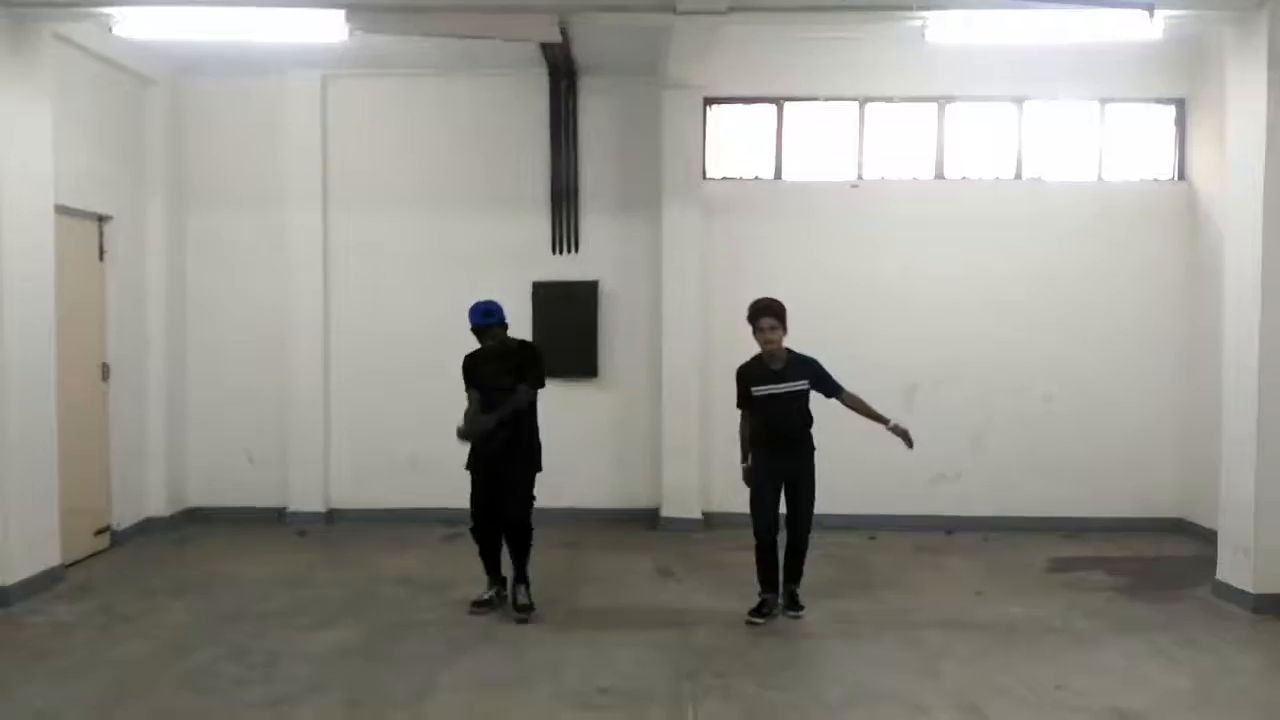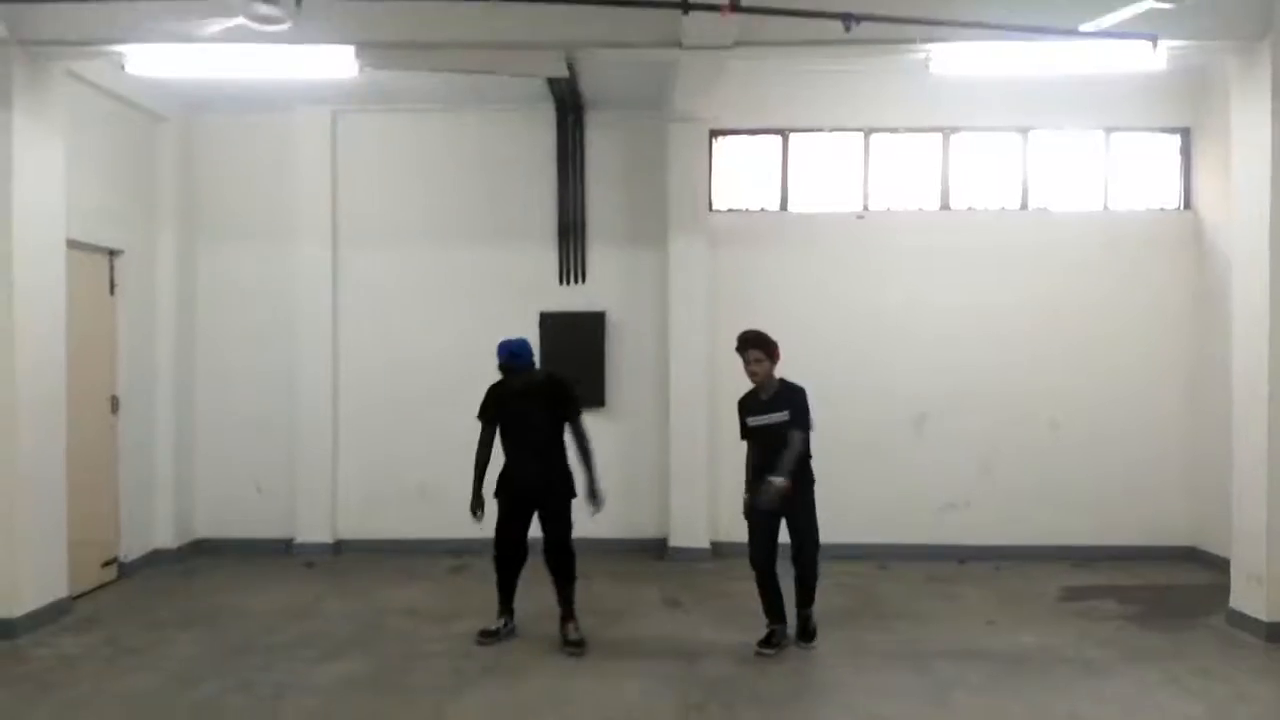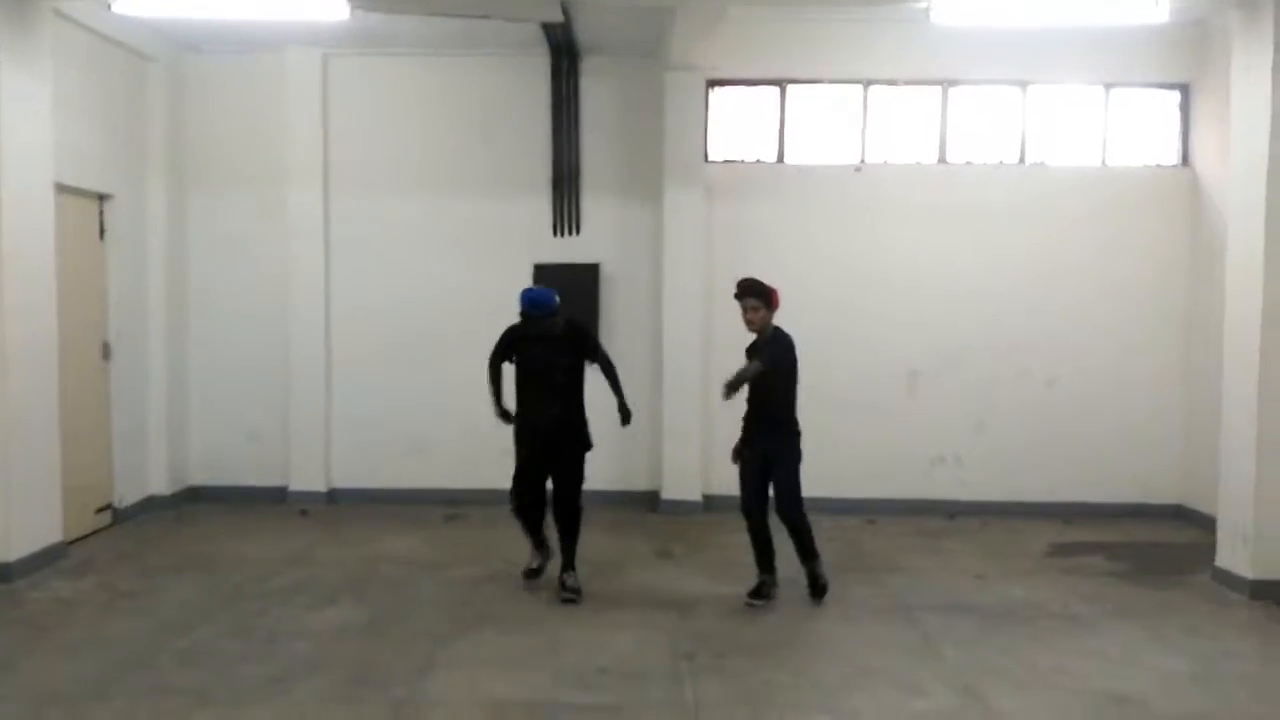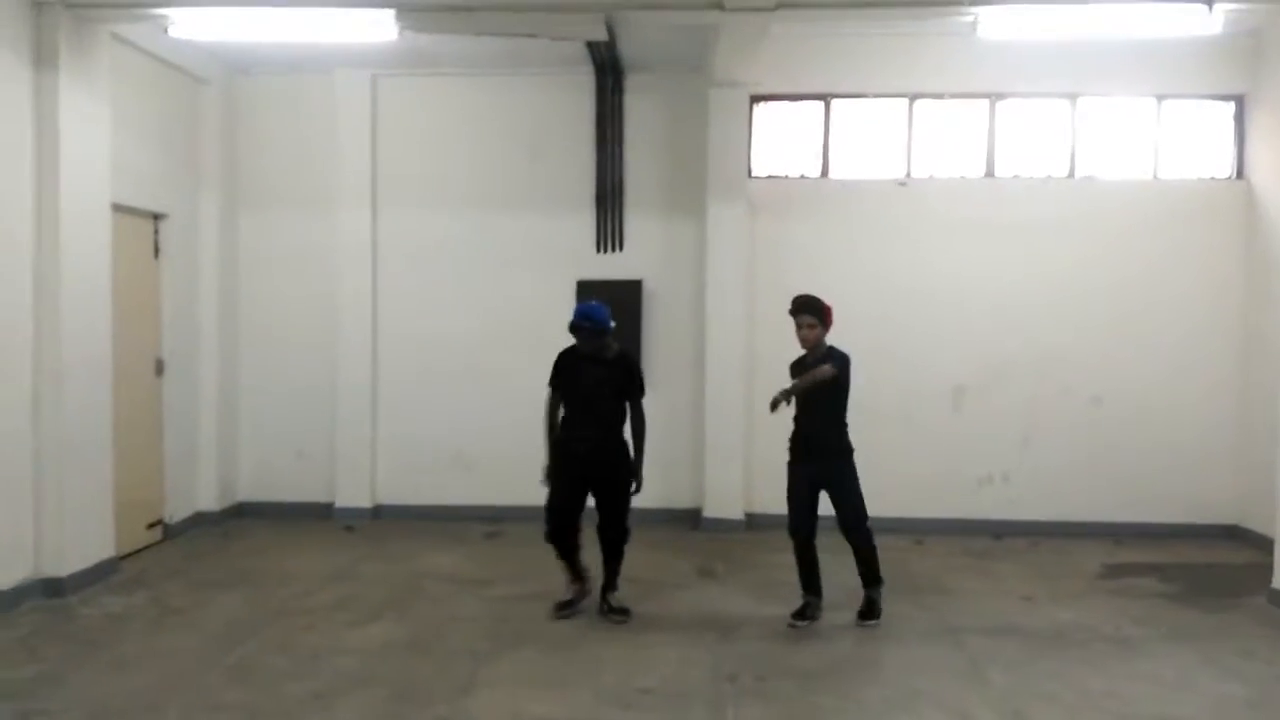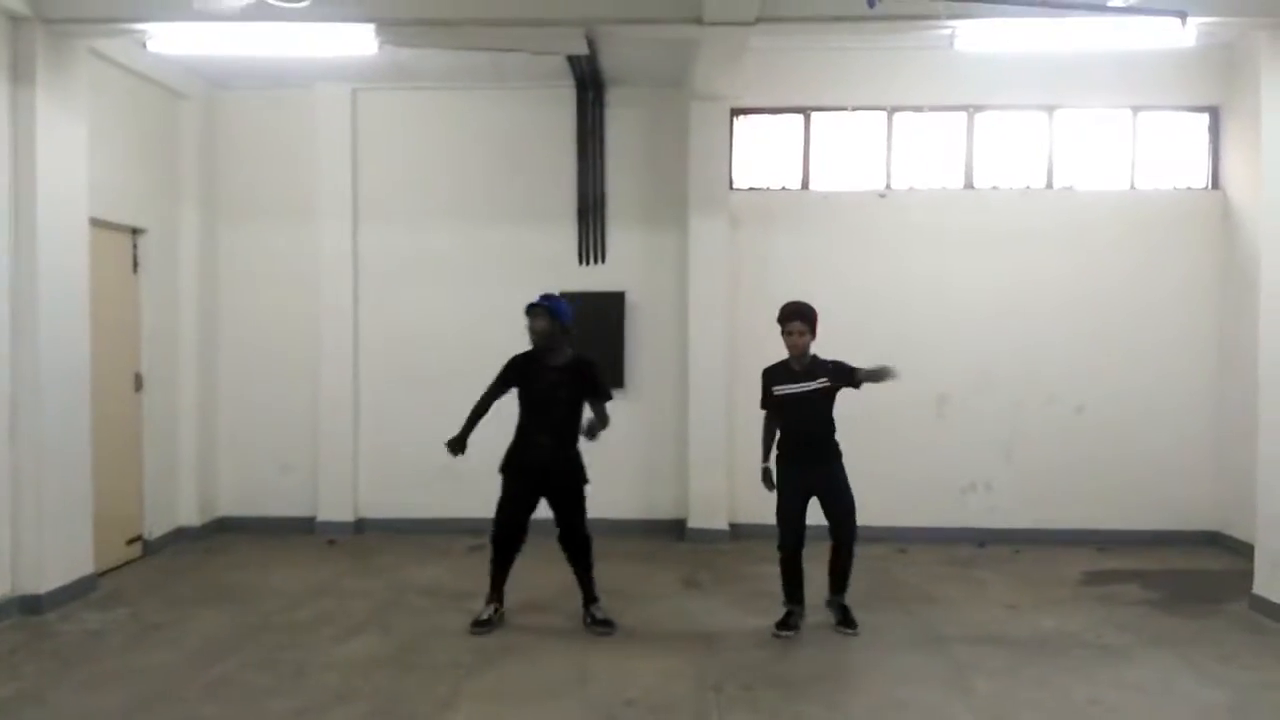
dt=0.3s
person 1, frame 1
left shoulder: (807, 366)
right shoulder: (747, 373)
left elbow: (845, 397)
right elbow: (747, 418)
left wrist: (888, 423)
right wrist: (745, 462)
left hip: (801, 458)
right hip: (764, 460)
left knee: (800, 529)
right knee: (764, 530)
left ankle: (791, 589)
right ankle: (769, 596)
person 1, frame 2
left shoulder: (795, 395)
right shoulder: (746, 404)
left elbow: (797, 441)
left wrist: (780, 479)
right wrist: (750, 493)
left hip: (797, 488)
right hip: (763, 489)
left knee: (806, 557)
right knee: (761, 561)
left ankle: (805, 612)
right ankle: (778, 626)
person 1, frame 3
left shoulder: (781, 343)
right shoulder: (754, 348)
left elbow: (748, 374)
left wrist: (730, 385)
right wrist: (743, 438)
left hip: (783, 440)
right hip: (756, 440)
left knee: (789, 509)
right knee: (752, 511)
left ankle: (813, 567)
right ankle: (767, 577)
person 1, frame 4
left shoulder: (833, 358)
right shoulder: (798, 366)
left elbow: (822, 374)
left wrist: (786, 392)
left hip: (836, 457)
right hip: (801, 459)
left knee: (854, 527)
right knee: (800, 532)
left ankle: (873, 593)
right ankle: (812, 599)
person 1, frame 5
left shoulder: (829, 369)
right shoulder: (772, 375)
left elbow: (863, 375)
left wrist: (880, 372)
right wrist: (766, 462)
left hip: (828, 465)
right hip: (791, 470)
left knee: (845, 535)
right knee: (790, 542)
left ankle: (838, 599)
right ankle: (794, 608)
person 2, frame 1
left shoulder: (526, 354)
right shoulder: (472, 362)
left elbow: (524, 398)
right elbow: (474, 404)
left wrist: (492, 419)
right wrist: (468, 426)
left hip: (521, 450)
right hip: (485, 451)
left knee: (516, 518)
right knee: (483, 520)
left ankle: (521, 584)
right ankle: (495, 586)
person 2, frame 2
left shoulder: (556, 388)
right shoulder: (498, 393)
left elbow: (578, 434)
right elbow: (486, 441)
left wrist: (592, 481)
right wrist: (476, 489)
left hip: (553, 481)
right hip: (514, 482)
left knee: (559, 549)
right knee: (507, 550)
left ankle: (569, 621)
right ankle: (505, 618)
person 2, frame 3
left shoulder: (577, 335)
right shoulder: (516, 335)
left elbow: (604, 363)
right elbow: (495, 363)
left wrist: (621, 401)
right wrist: (499, 406)
left hip: (570, 431)
right hip: (531, 430)
left knee: (568, 501)
right knee: (525, 497)
left ankle: (568, 570)
right ankle: (539, 548)
person 2, frame 4
left shoulder: (626, 364)
right shoulder: (568, 359)
left elbow: (637, 413)
right elbow: (554, 408)
left wrist: (638, 465)
right wrist: (552, 457)
left hip: (612, 456)
right hip: (571, 454)
left knee: (614, 526)
right knee: (559, 525)
left ankle: (610, 594)
right ankle: (577, 581)
person 2, frame 5
left shoulder: (582, 369)
right shoulder: (522, 364)
left elbow: (602, 413)
right elbow: (490, 396)
left wrist: (595, 426)
right wrist: (464, 434)
left hip: (563, 465)
right hip: (522, 462)
left knee: (575, 536)
right knee: (505, 533)
left ankle: (591, 604)
right ankle: (494, 604)
